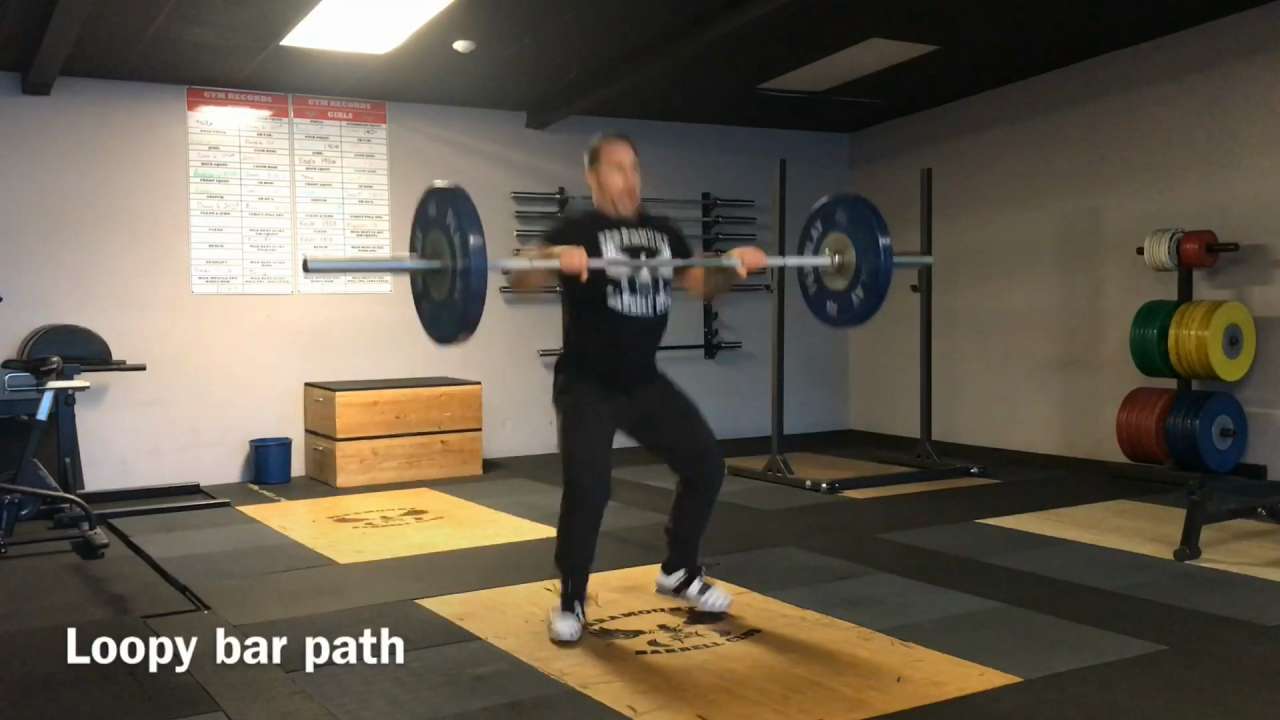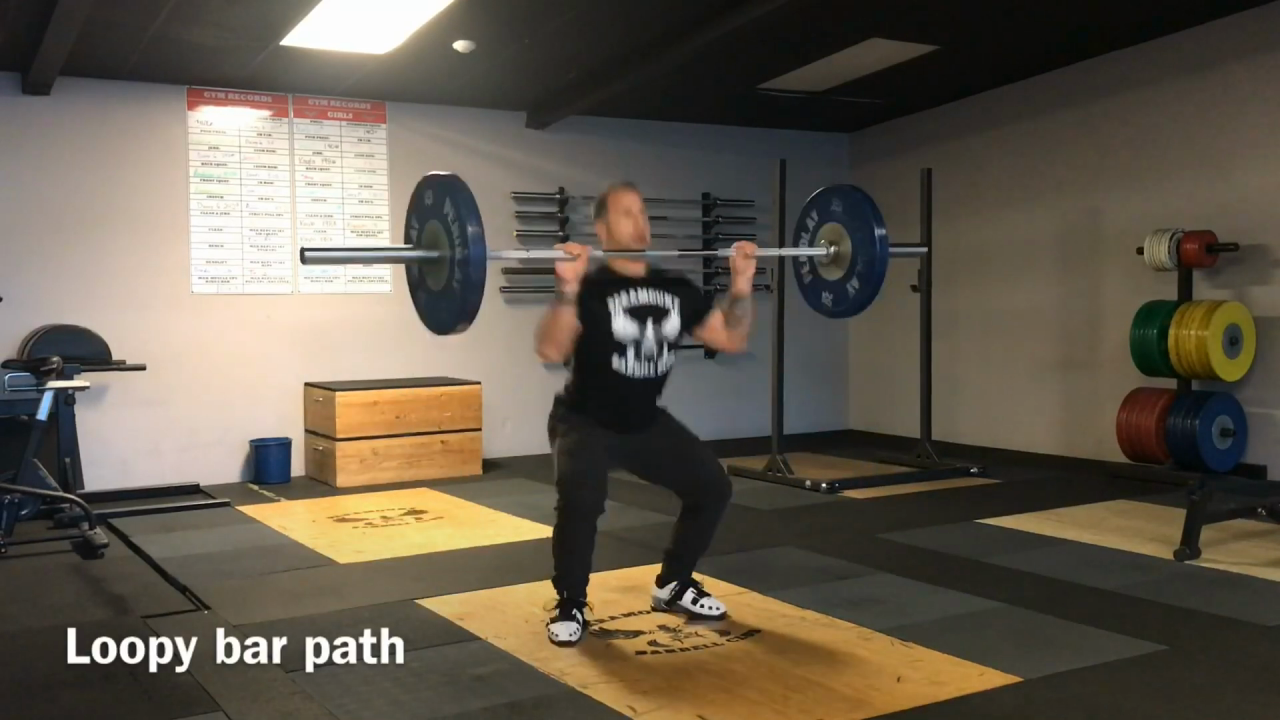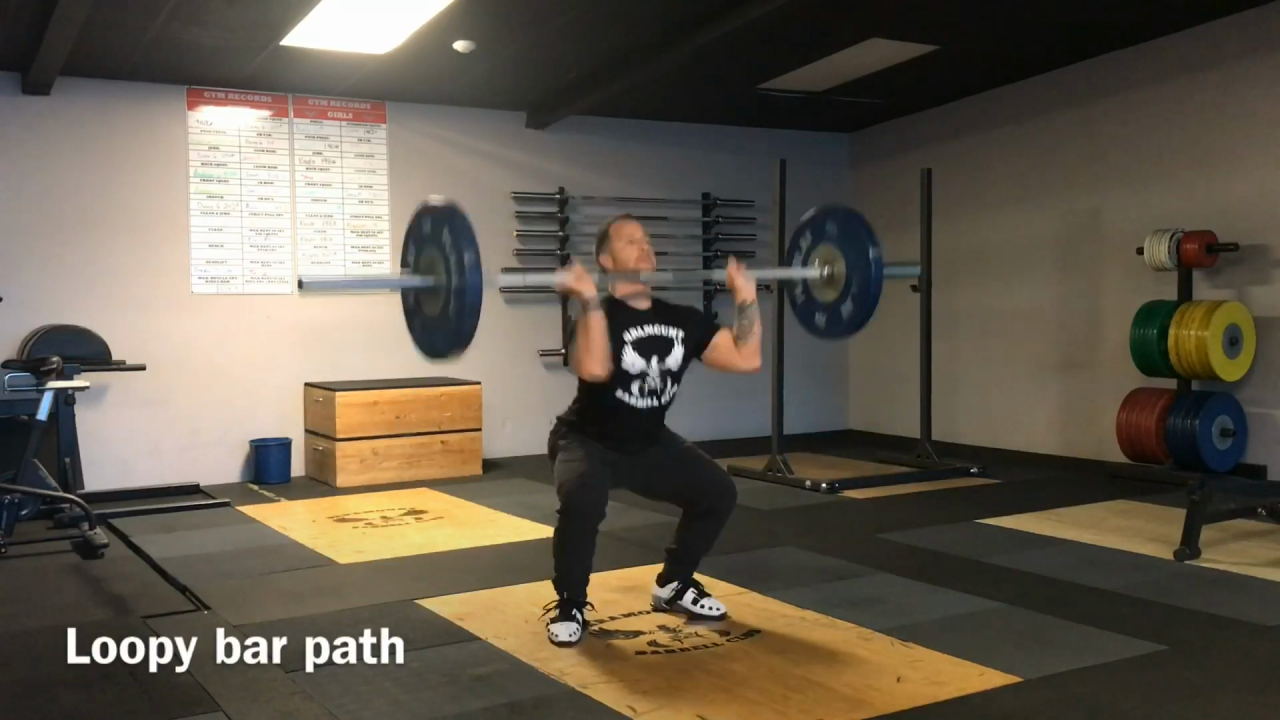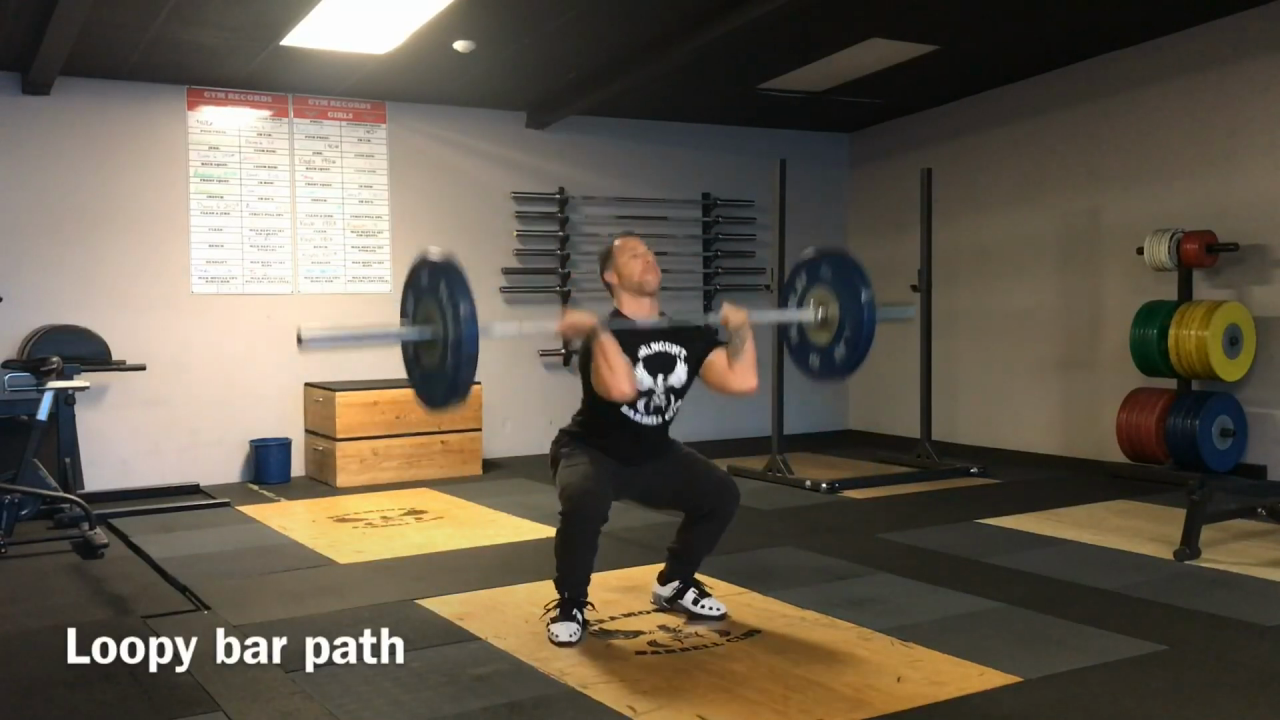
dt=0.1s
person 1, frame 1
left shoulder: (661, 231)
right shoulder: (577, 228)
left elbow: (699, 282)
right elbow: (523, 276)
left wrist: (735, 267)
right wrist: (561, 260)
left hip: (644, 383)
right hip: (587, 385)
left knee: (705, 462)
right knee: (589, 484)
left ankle: (682, 573)
right ankle: (571, 599)
person 1, frame 2
left shoulder: (675, 289)
right shoulder: (592, 285)
left elbow: (730, 339)
right elbow: (551, 352)
left wrist: (740, 283)
right wrist: (568, 289)
left hip: (646, 422)
right hip: (587, 421)
left knee: (712, 485)
right knee: (581, 496)
left ankle: (674, 583)
right ankle: (569, 604)
person 1, frame 3
left shoulder: (683, 319)
right shoulder: (602, 315)
left elbow: (746, 360)
right elbow: (593, 369)
left wrist: (745, 299)
right wrist: (587, 300)
left hip: (649, 442)
right hip: (587, 441)
left knee: (718, 492)
right knee: (582, 498)
left ankle: (673, 584)
right ankle: (569, 603)
person 1, frame 4
left shoulder: (686, 336)
right shoulder: (607, 333)
left elbow: (743, 380)
right elbow: (620, 388)
left wrist: (737, 326)
right wrist: (595, 329)
left hip: (652, 454)
right hip: (590, 451)
left knee: (721, 493)
right knee: (586, 500)
left ankle: (674, 582)
right ankle: (569, 603)
